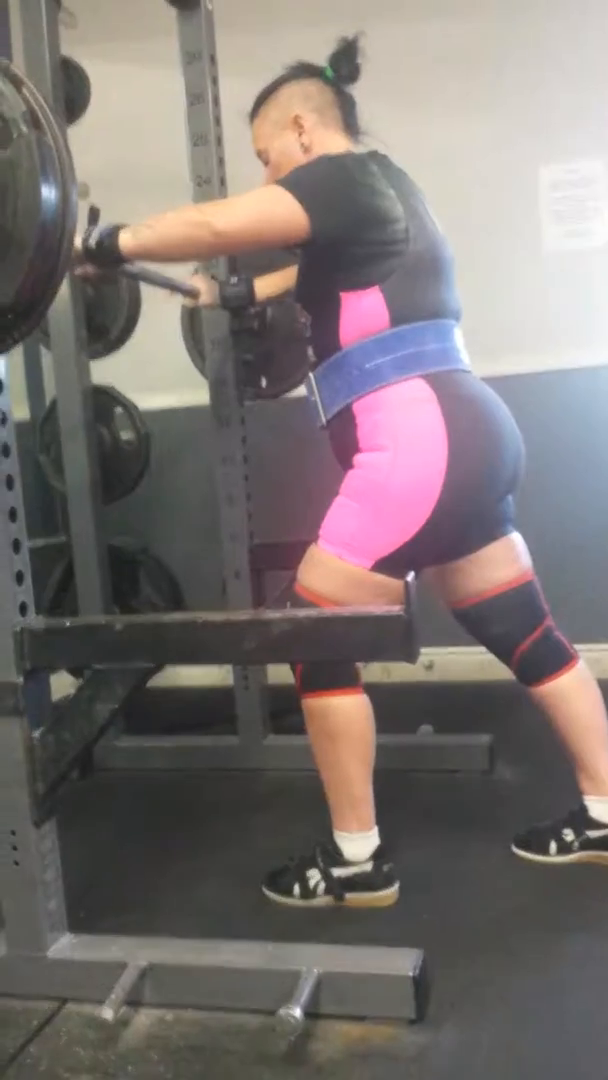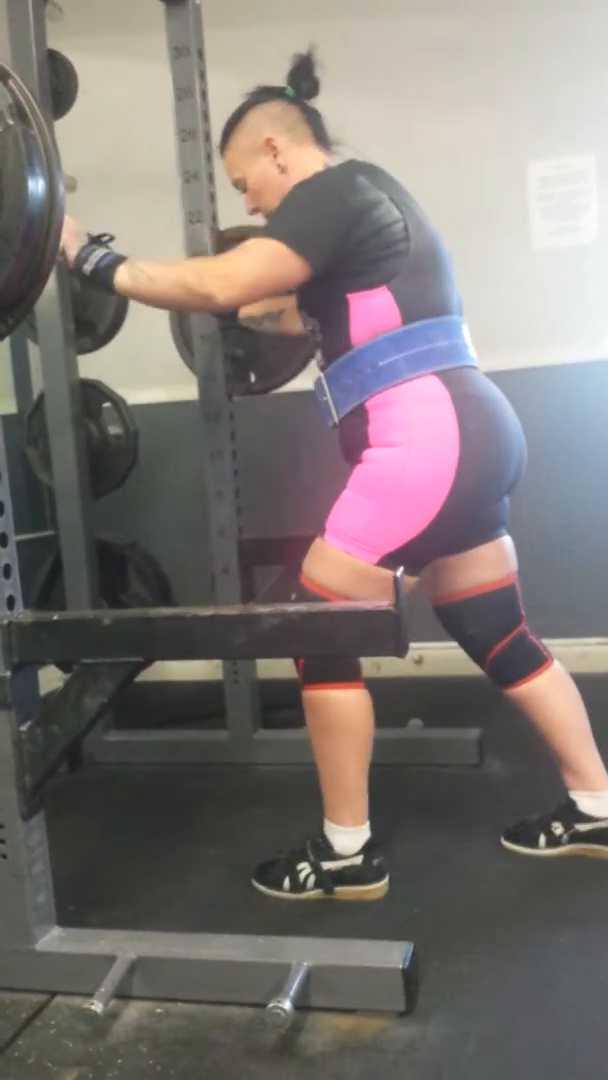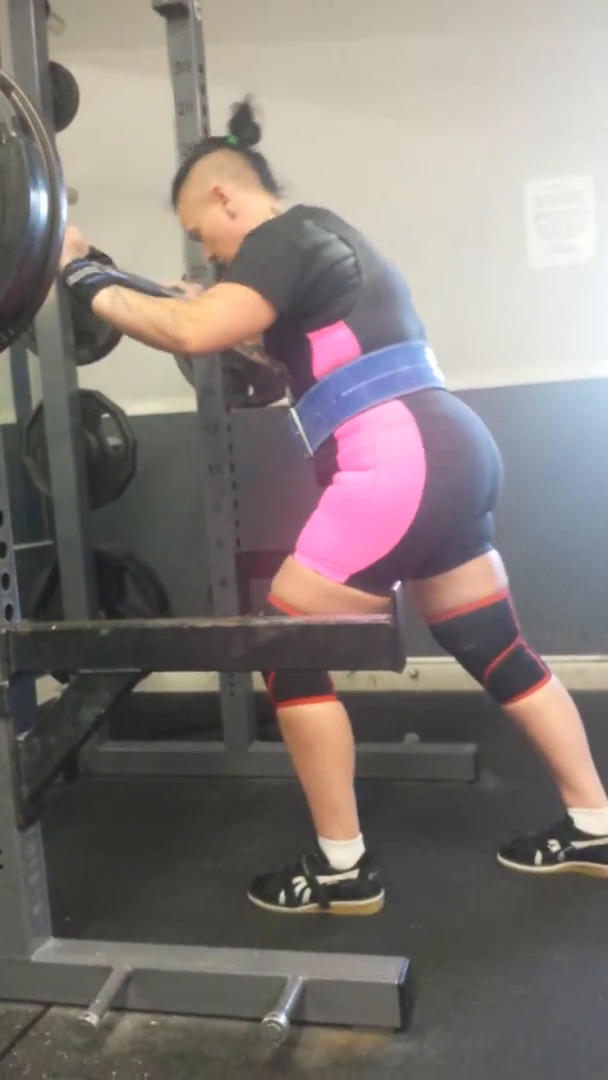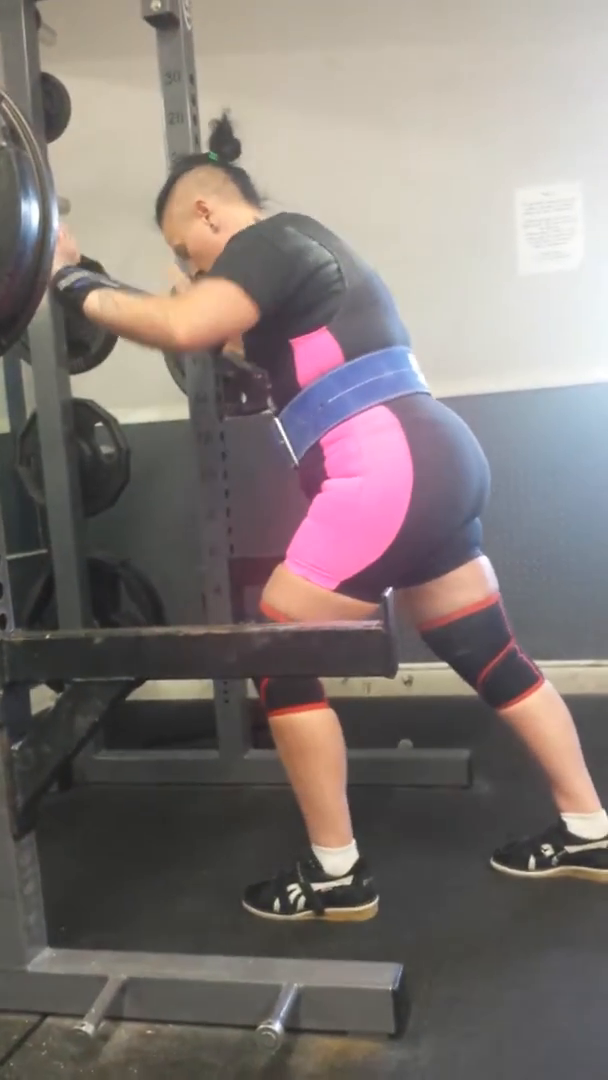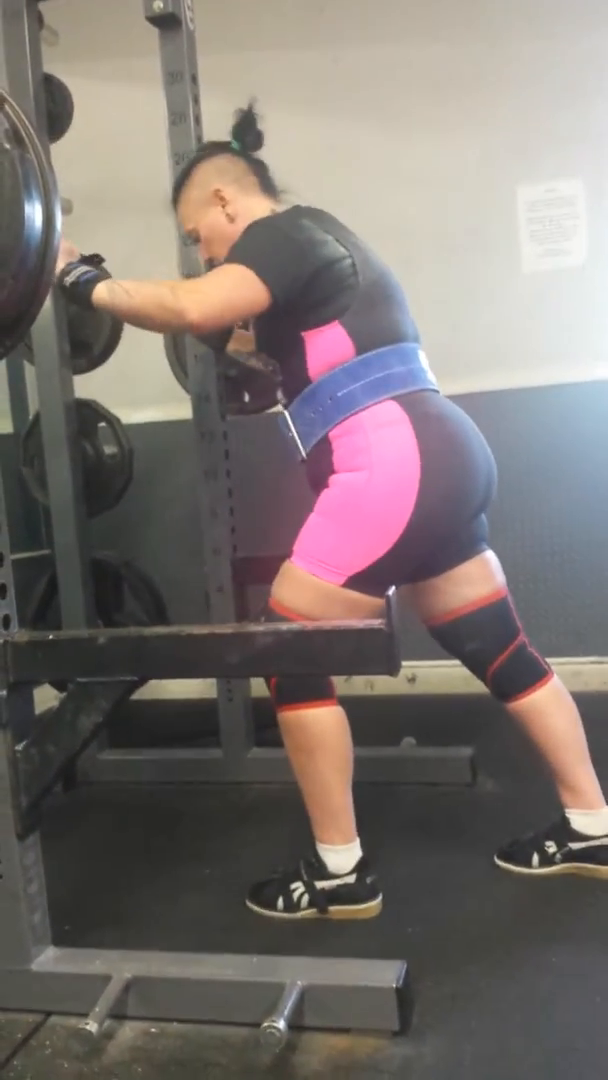
dt=0.7s
person 1, frame 1
left shoulder: (345, 177)
right shoulder: (377, 188)
left elbow: (221, 224)
left wrist: (106, 242)
right wrist: (236, 293)
left hip: (415, 444)
right hip: (467, 435)
right knee: (524, 634)
left ankle: (357, 860)
person 1, frame 2
left shoulder: (335, 192)
right shoulder: (362, 197)
left elbow: (222, 285)
right elbow: (314, 298)
left wrist: (98, 264)
right wrist: (250, 303)
left hip: (424, 440)
right hip: (469, 431)
right knee: (497, 635)
left ankle: (348, 853)
person 1, frame 3
left shoulder: (283, 238)
right shoulder: (321, 236)
left elbow: (195, 333)
left wrist: (87, 280)
right wrist: (211, 301)
left hip: (396, 466)
right hip: (449, 454)
right knee: (496, 651)
left ankle: (341, 868)
person 1, frame 4
left shoulder: (266, 241)
right shoulder: (304, 247)
left elbow: (183, 327)
left wrist: (74, 286)
right wrist: (230, 337)
left hip: (384, 472)
right hip: (435, 460)
right knee: (488, 655)
left ankle: (337, 876)
person 1, frame 5
left shoulder: (284, 232)
right shoulder: (317, 241)
left elbow: (196, 307)
left wrist: (84, 282)
right wrist: (227, 335)
left hip: (390, 467)
right hip: (443, 457)
right knee: (499, 651)
left ankle: (340, 873)
